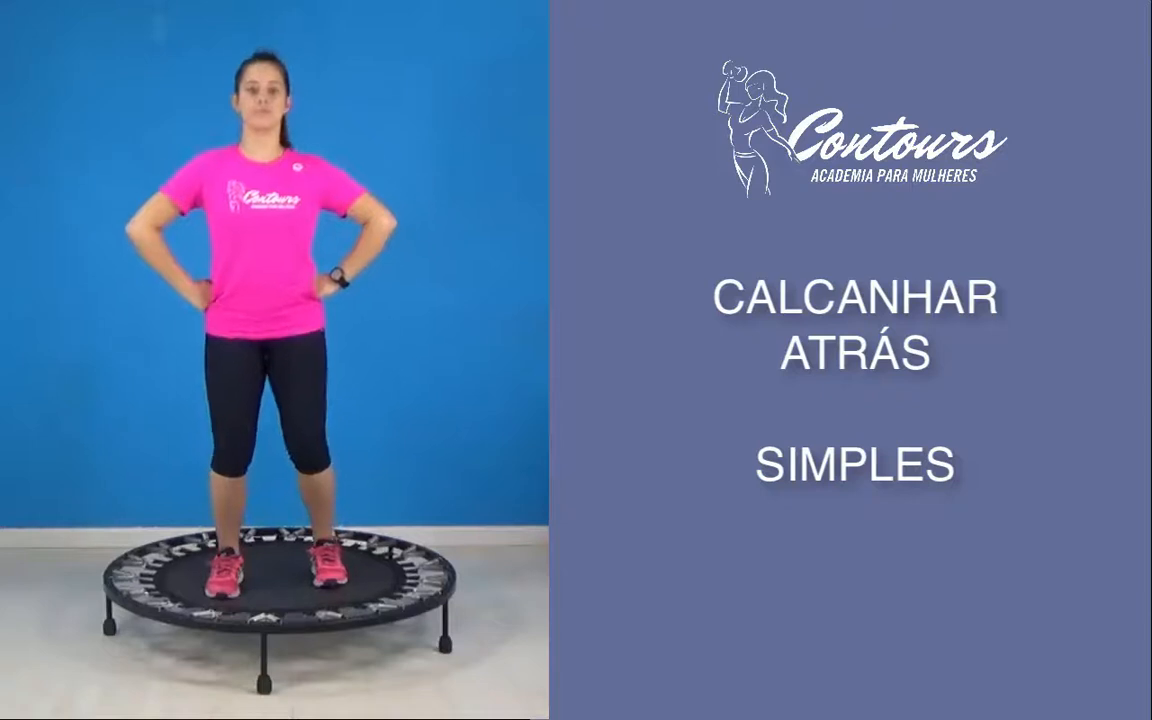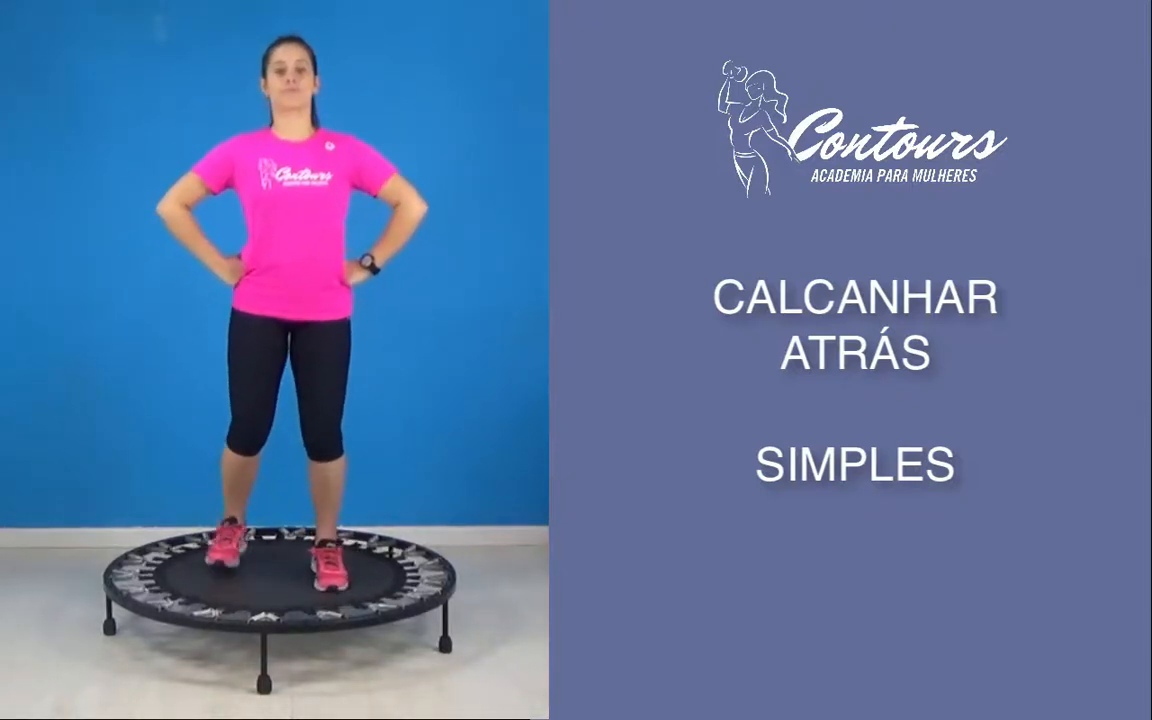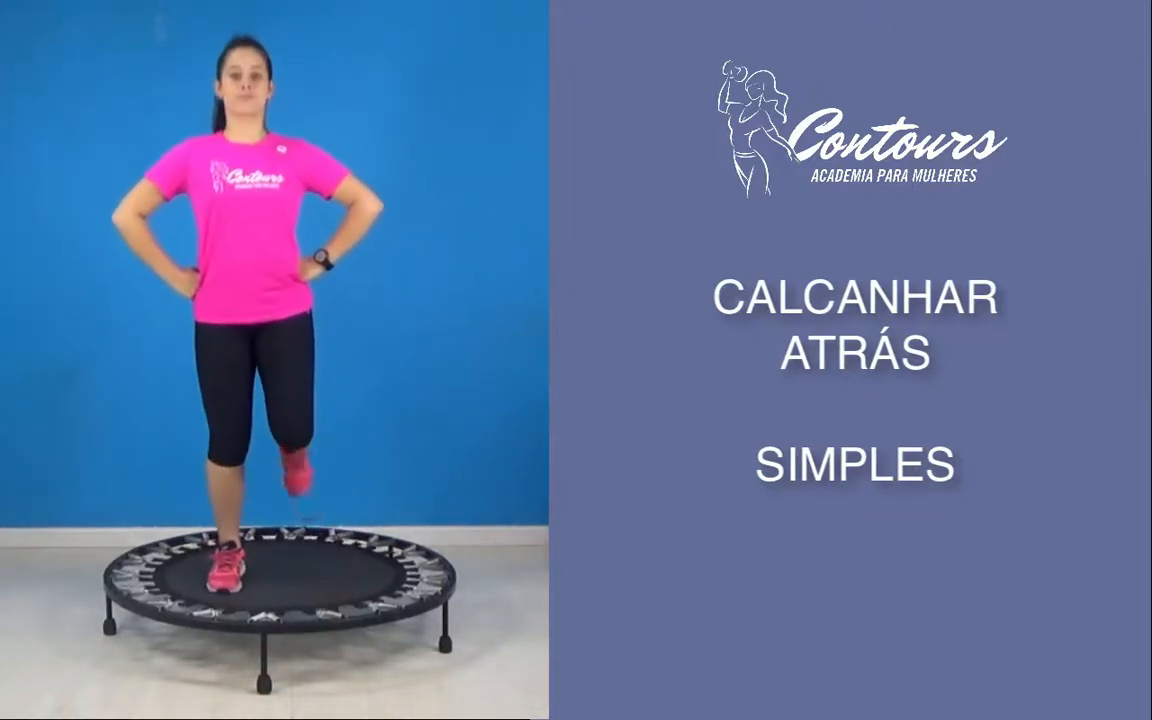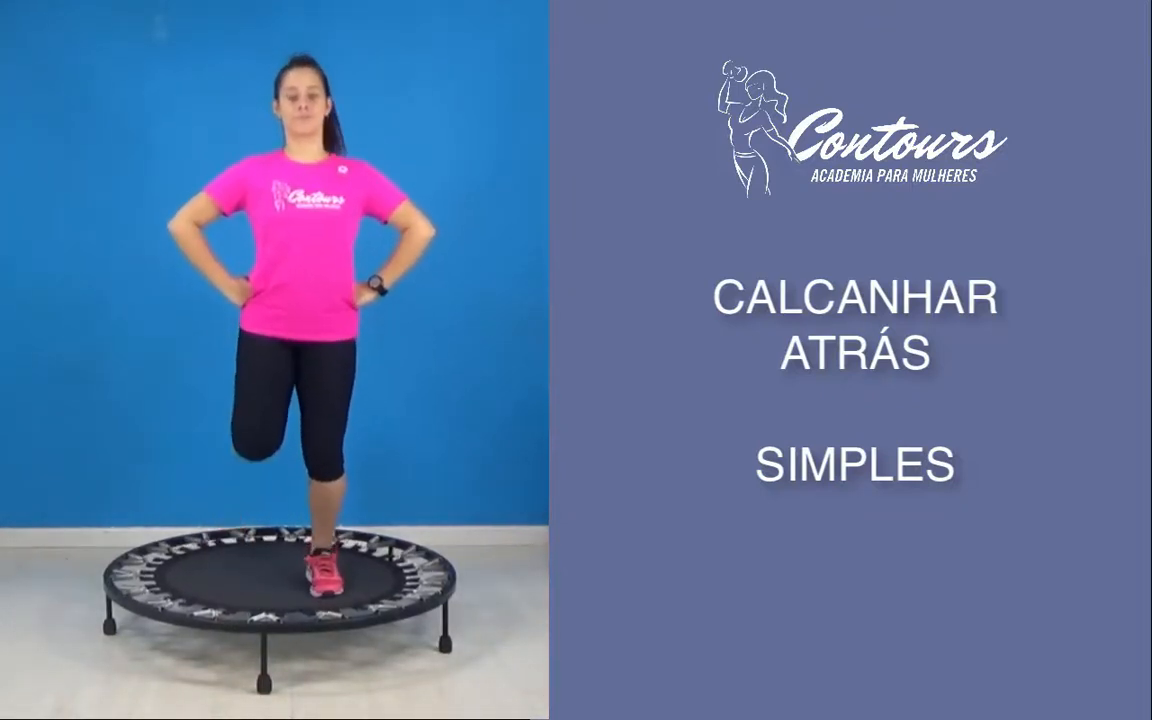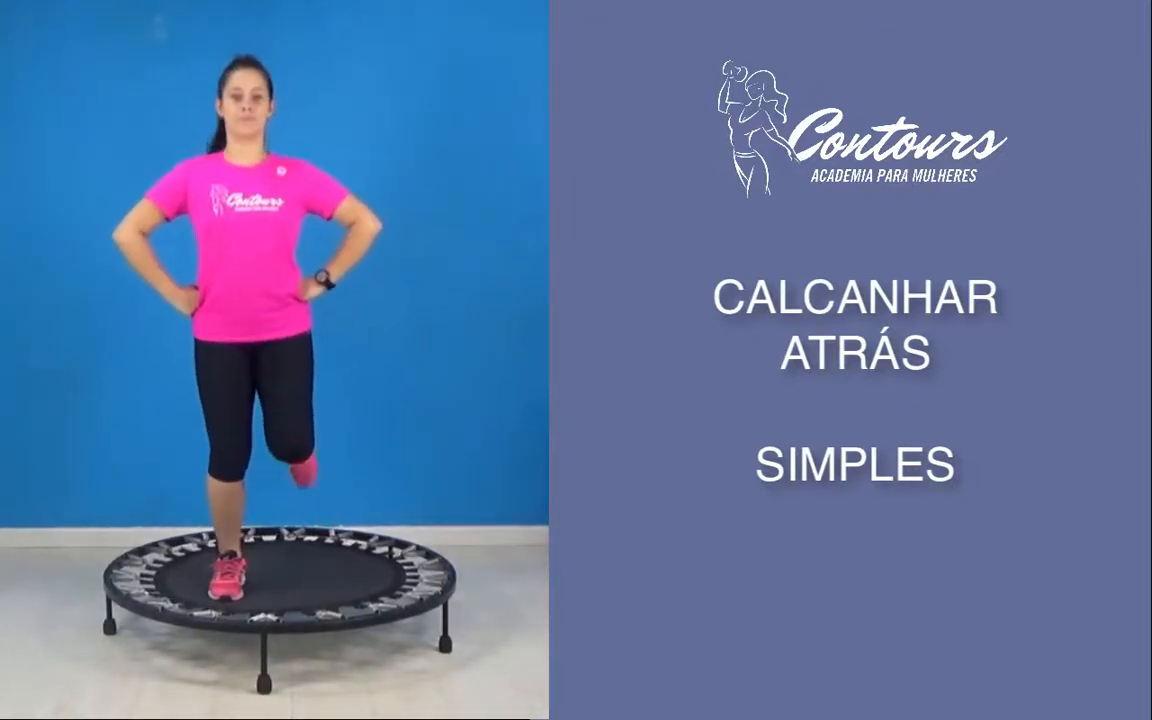
dt=1s
person 1, frame 1
left shoulder: (314, 172)
right shoulder: (208, 169)
left elbow: (382, 222)
right elbow: (141, 227)
left wrist: (337, 279)
right wrist: (190, 288)
left hip: (299, 333)
right hip: (230, 335)
left knee: (309, 448)
right knee: (231, 453)
left ankle: (325, 545)
right ankle: (227, 554)
person 1, frame 2
left shoulder: (347, 152)
right shoulder: (239, 151)
left elbow: (413, 205)
right elbow: (172, 205)
left wrist: (368, 265)
right wrist: (221, 265)
left hip: (326, 316)
right hip: (256, 313)
left knee: (324, 435)
right knee: (248, 429)
left ankle: (327, 545)
right ankle: (231, 525)
person 1, frame 3
left shoulder: (298, 155)
right shoulder: (192, 155)
left elbow: (367, 204)
right elbow: (127, 215)
left wrist: (322, 261)
right wrist: (176, 276)
left hip: (287, 314)
right hip: (218, 319)
left knee: (293, 429)
right knee: (227, 439)
left ankle: (292, 455)
right ankle: (228, 548)
person 1, frame 4
left shoulder: (357, 176)
right shoulder: (252, 172)
left elbow: (420, 230)
right elbow: (183, 224)
left wrist: (375, 287)
right wrist: (228, 284)
left hip: (333, 335)
right hip: (264, 331)
left knee: (324, 452)
right knee: (255, 442)
left ankle: (323, 553)
right ankle: (254, 420)
person 1, frame 5
left shoulder: (298, 176)
right shoulder: (192, 175)
left elbow: (367, 223)
right elbow: (128, 233)
left wrist: (323, 280)
right wrist: (176, 294)
left hip: (286, 333)
right hip: (218, 336)
left knee: (292, 444)
right knee: (228, 454)
left ankle: (299, 452)
right ankle: (229, 558)
